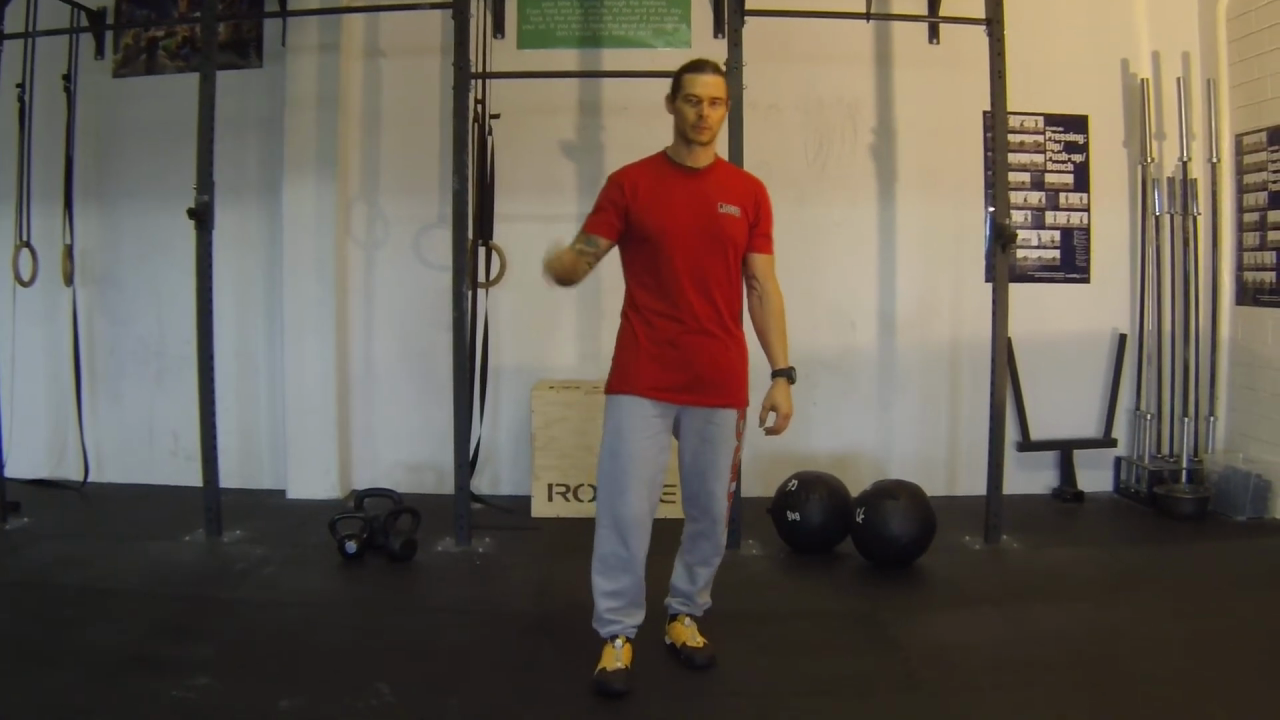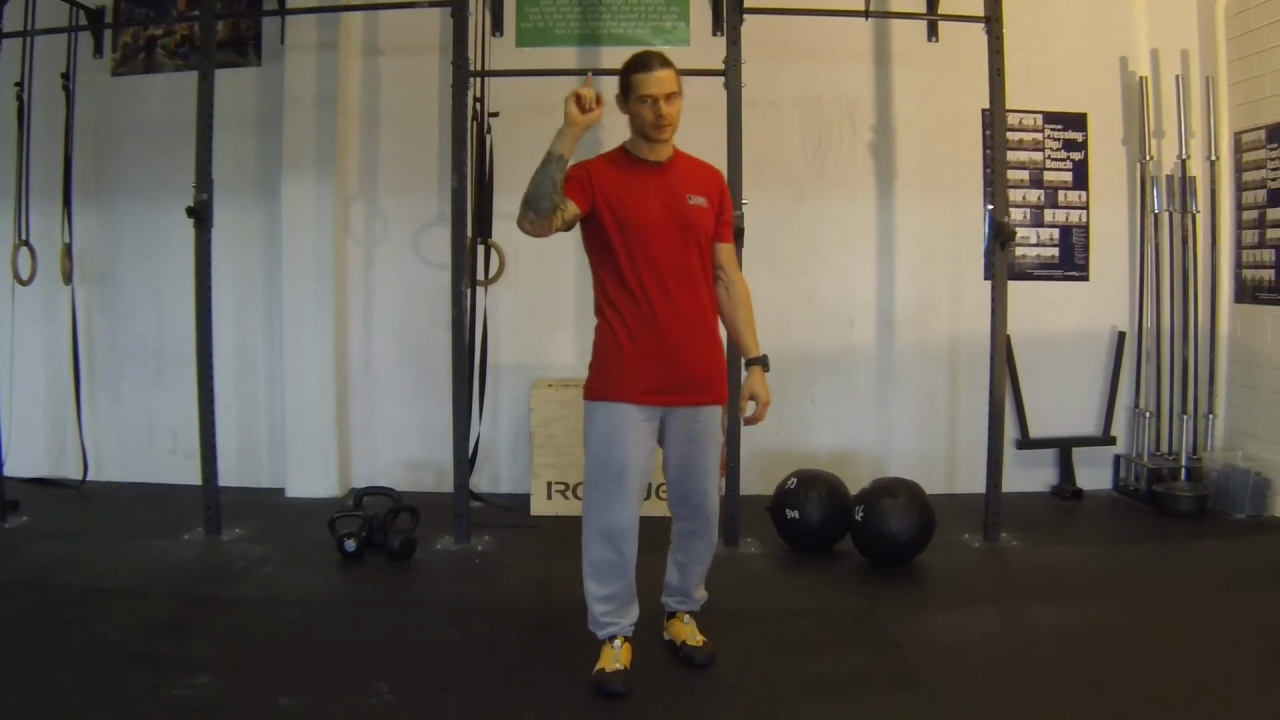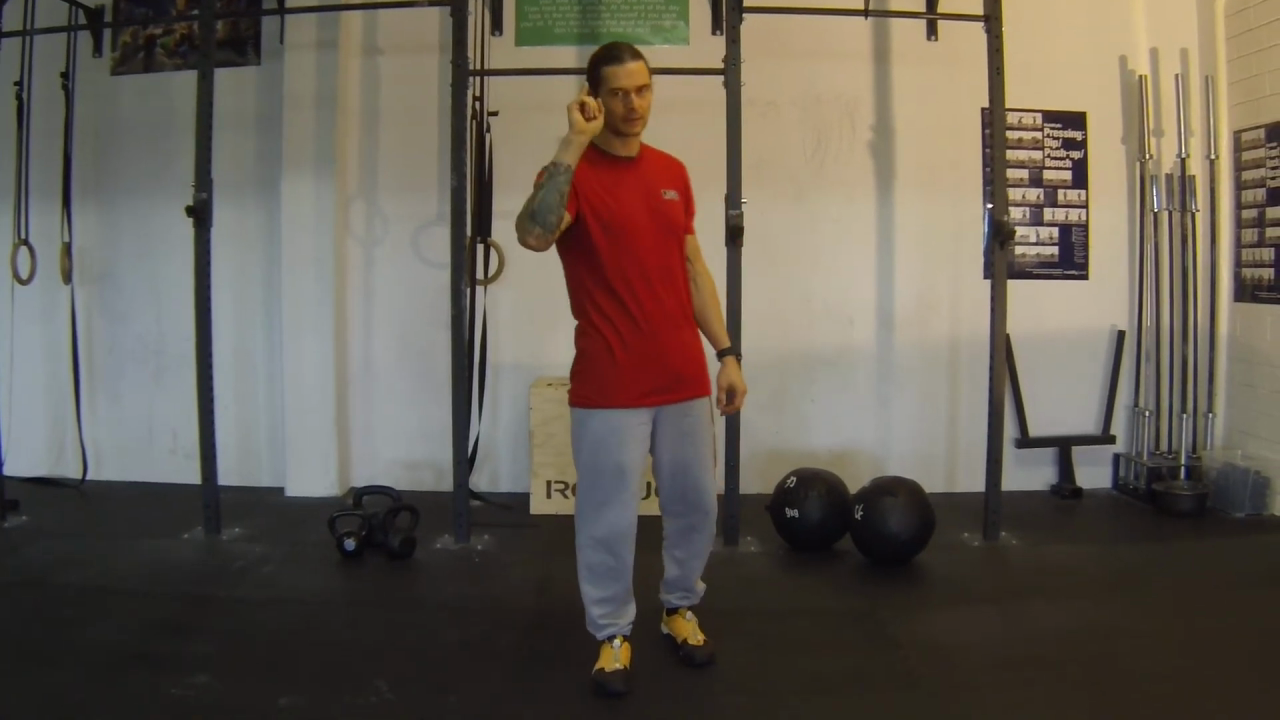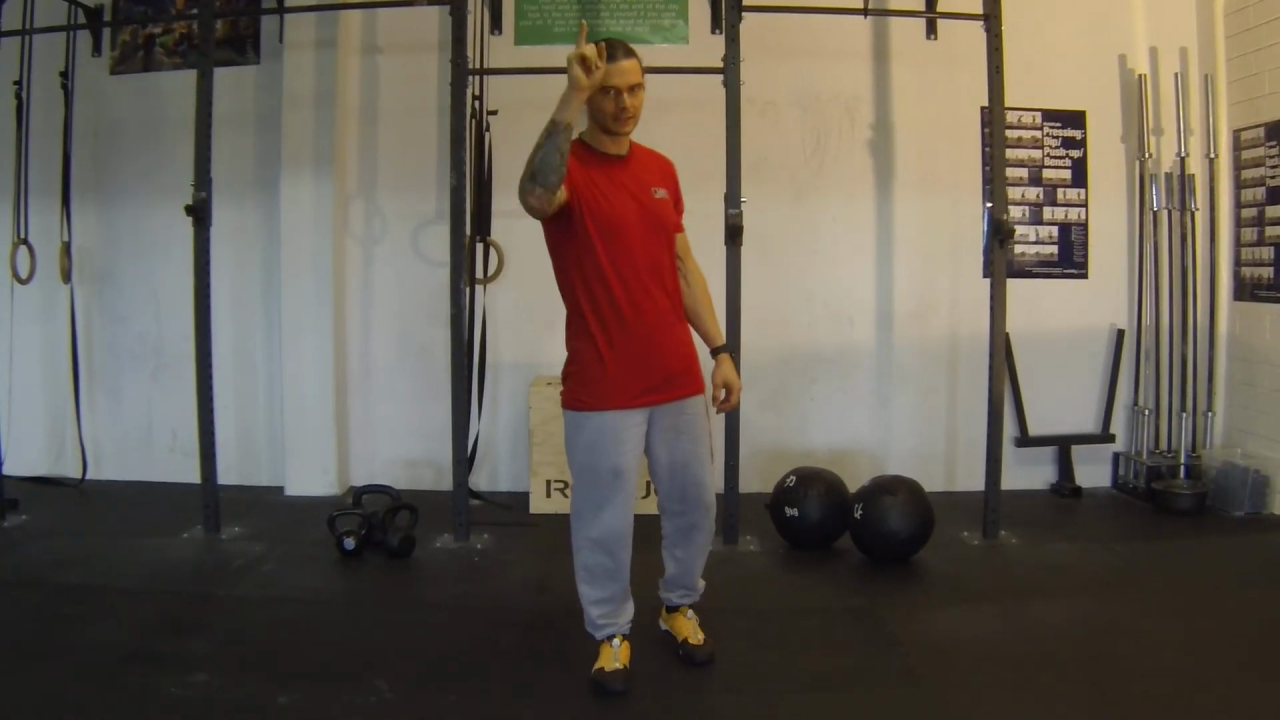
dt=0.5s
person 1, frame 1
left shoulder: (748, 191)
right shoulder: (629, 183)
left elbow: (763, 287)
right elbow: (581, 261)
left wrist: (782, 374)
right wrist: (563, 262)
left hip: (719, 383)
right hip: (641, 380)
left knee: (710, 511)
right knee: (624, 509)
left ankle: (684, 615)
right ankle: (617, 634)
person 1, frame 2
left shoulder: (708, 181)
right shoulder: (594, 176)
left elbow: (727, 278)
right elbow: (534, 220)
left wrist: (754, 362)
right wrist: (569, 134)
left hip: (700, 381)
right hip: (621, 384)
left knee: (699, 509)
right knee: (612, 514)
left ankle: (681, 612)
right ankle: (613, 634)
person 1, frame 3
left shoulder: (672, 172)
right shoulder: (569, 173)
left elbow: (693, 268)
right elbow: (534, 236)
left wrist: (725, 352)
right wrist: (575, 141)
left hip: (684, 378)
right hip: (609, 385)
left knee: (695, 503)
right knee: (608, 515)
left ankle: (680, 607)
right ankle: (612, 634)
person 1, frame 4
left shoulder: (661, 170)
right shoulder: (564, 167)
left elbow: (683, 267)
right elbow: (535, 196)
left wrist: (720, 350)
right wrist: (571, 97)
left hip: (677, 379)
right hip: (602, 387)
left knee: (693, 503)
right knee: (604, 519)
left ankle: (680, 606)
right ankle: (610, 633)
